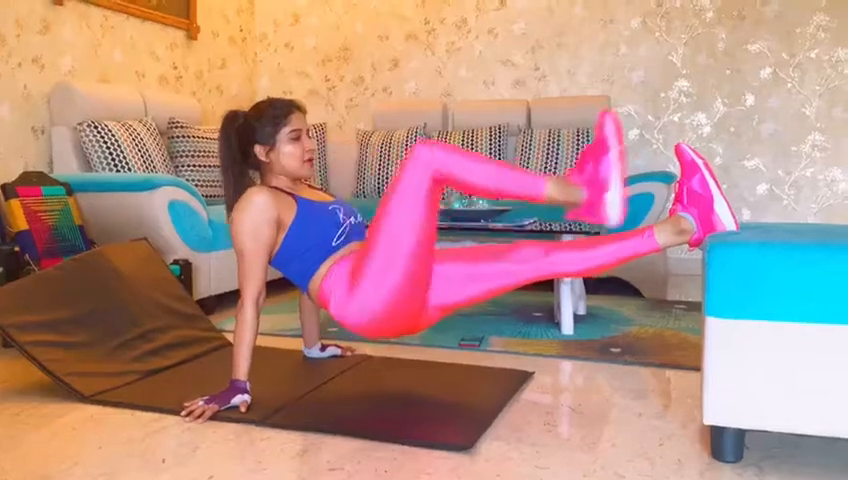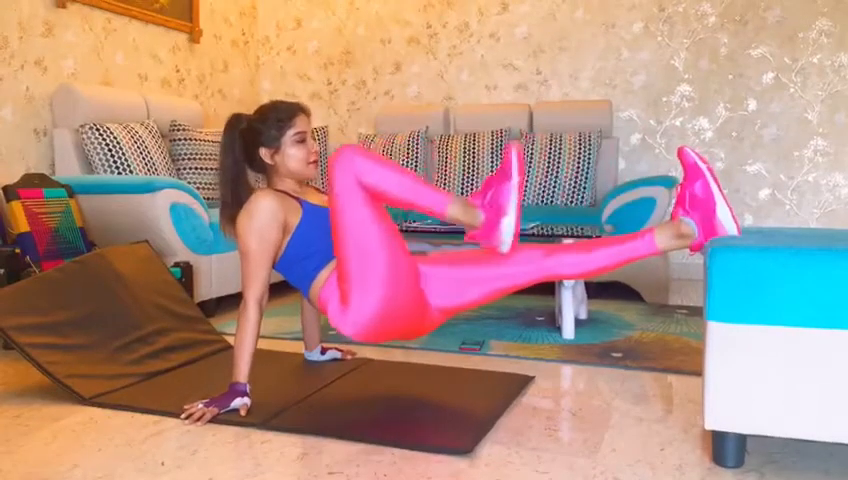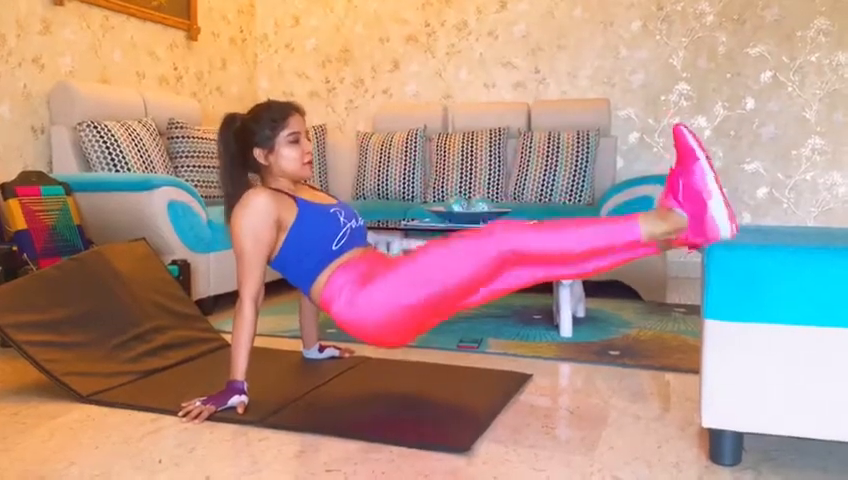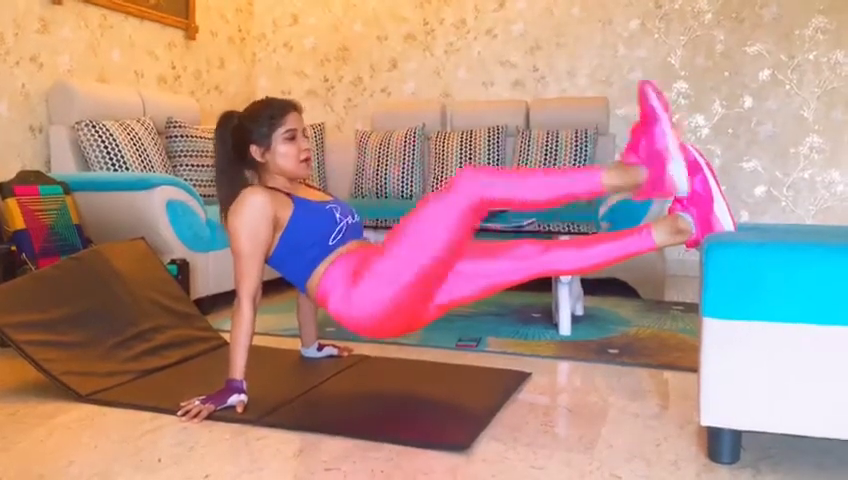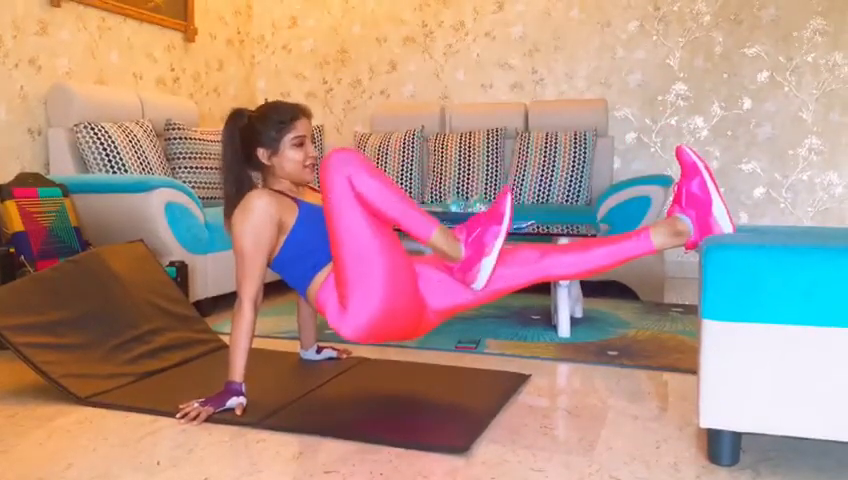
dt=1s
person 1, frame 1
left shoulder: (305, 194)
right shoulder: (259, 204)
right elbow: (251, 295)
left wrist: (314, 346)
right wrist: (237, 386)
left hip: (403, 294)
right hip: (371, 298)
left knee: (536, 255)
right knee: (424, 155)
left ankle: (682, 225)
right ankle: (575, 191)
person 1, frame 2
left shoulder: (309, 197)
right shoulder: (264, 207)
right elbow: (253, 299)
left wrist: (315, 349)
right wrist: (237, 388)
left hip: (406, 293)
right hip: (374, 304)
left knee: (536, 259)
right knee: (350, 160)
left ankle: (684, 230)
right ankle: (475, 215)
person 1, frame 3
left shoulder: (306, 193)
right shoulder: (258, 205)
right elbow: (249, 297)
left wrist: (312, 346)
right wrist: (235, 386)
left hip: (402, 296)
right hip: (374, 303)
left knee: (530, 255)
right knee: (507, 240)
left ankle: (679, 227)
right ankle: (675, 221)
person 1, frame 4
left shoulder: (303, 192)
right shoulder: (255, 204)
right elbow: (247, 296)
left wrist: (312, 346)
right wrist: (233, 386)
left hip: (398, 292)
right hip: (369, 299)
left knee: (536, 254)
right knee: (471, 183)
left ankle: (680, 226)
right ankle: (633, 172)
person 1, frame 5
left shoulder: (305, 195)
right shoulder: (260, 207)
right elbow: (248, 299)
left wrist: (311, 348)
right wrist: (233, 388)
left hip: (404, 293)
right hip: (371, 307)
left knee: (536, 259)
right knee: (347, 164)
left ankle: (679, 229)
right ankle: (457, 244)
